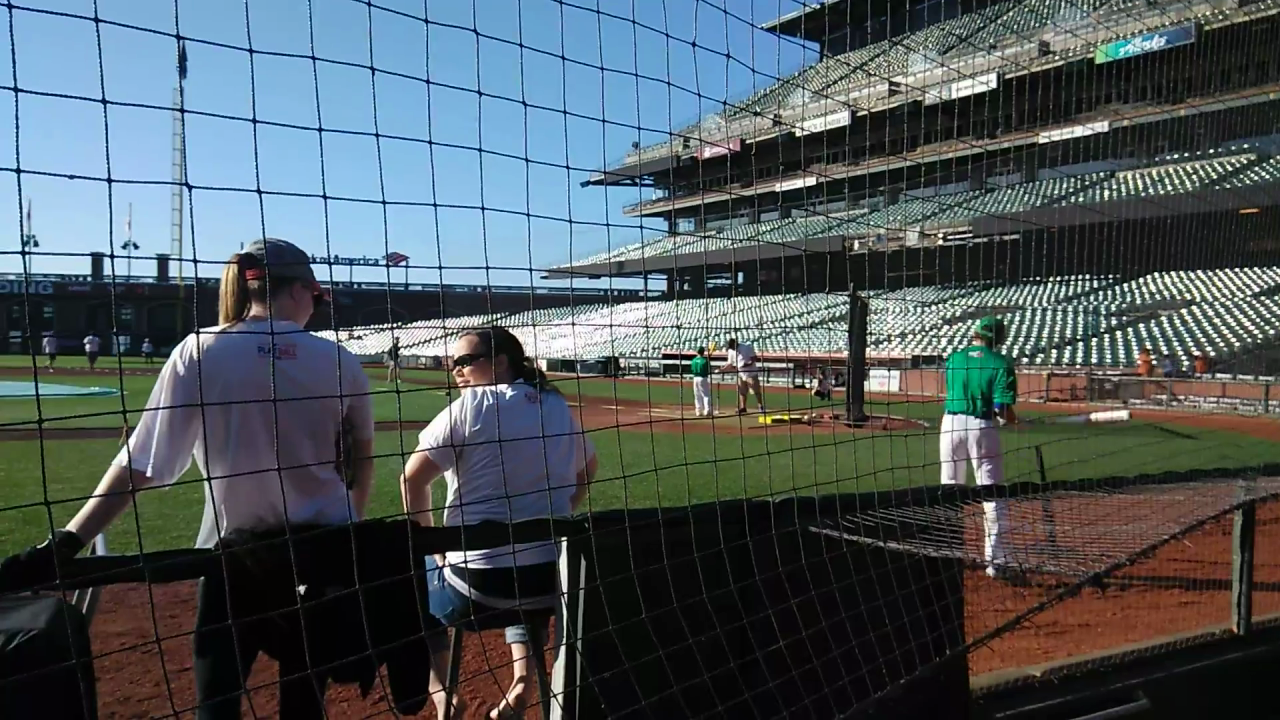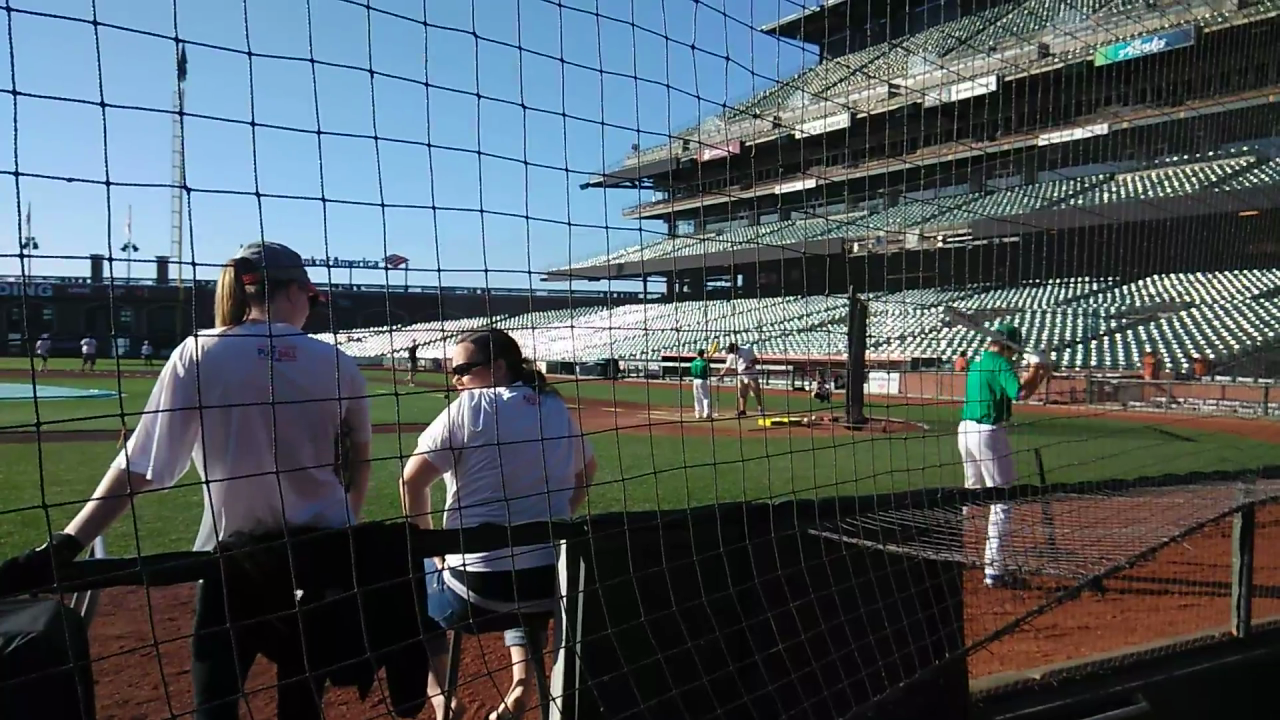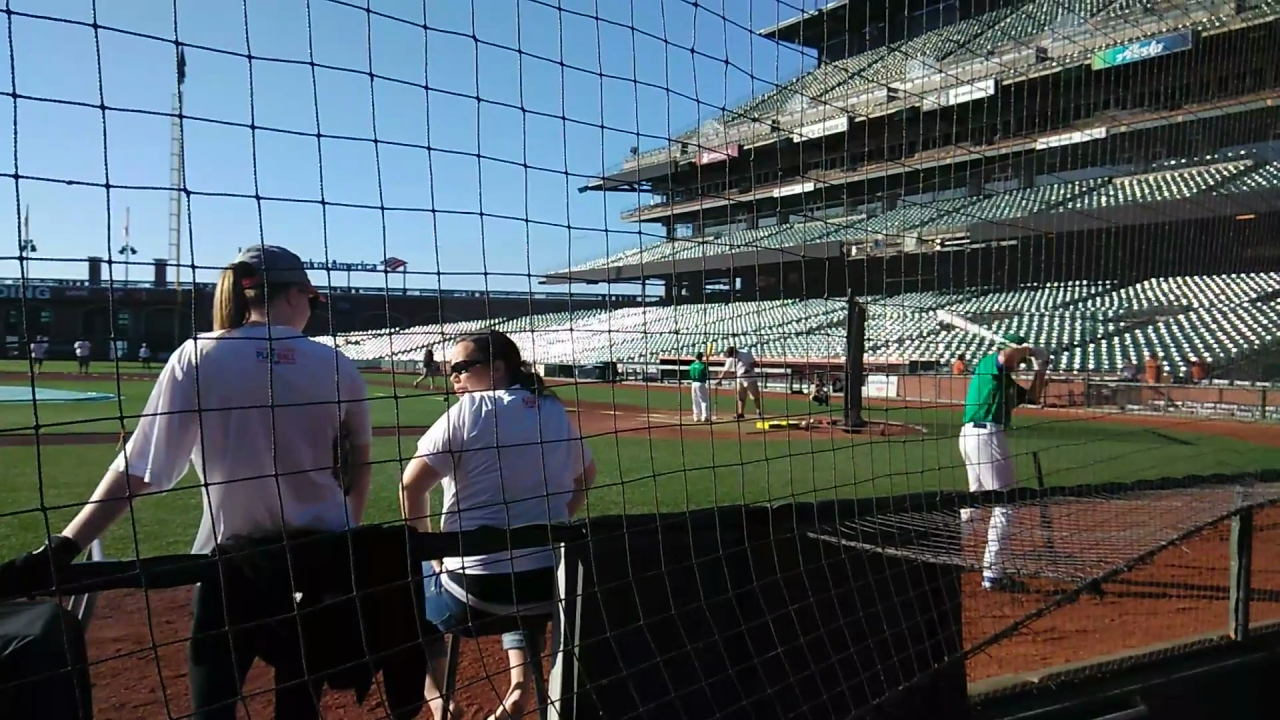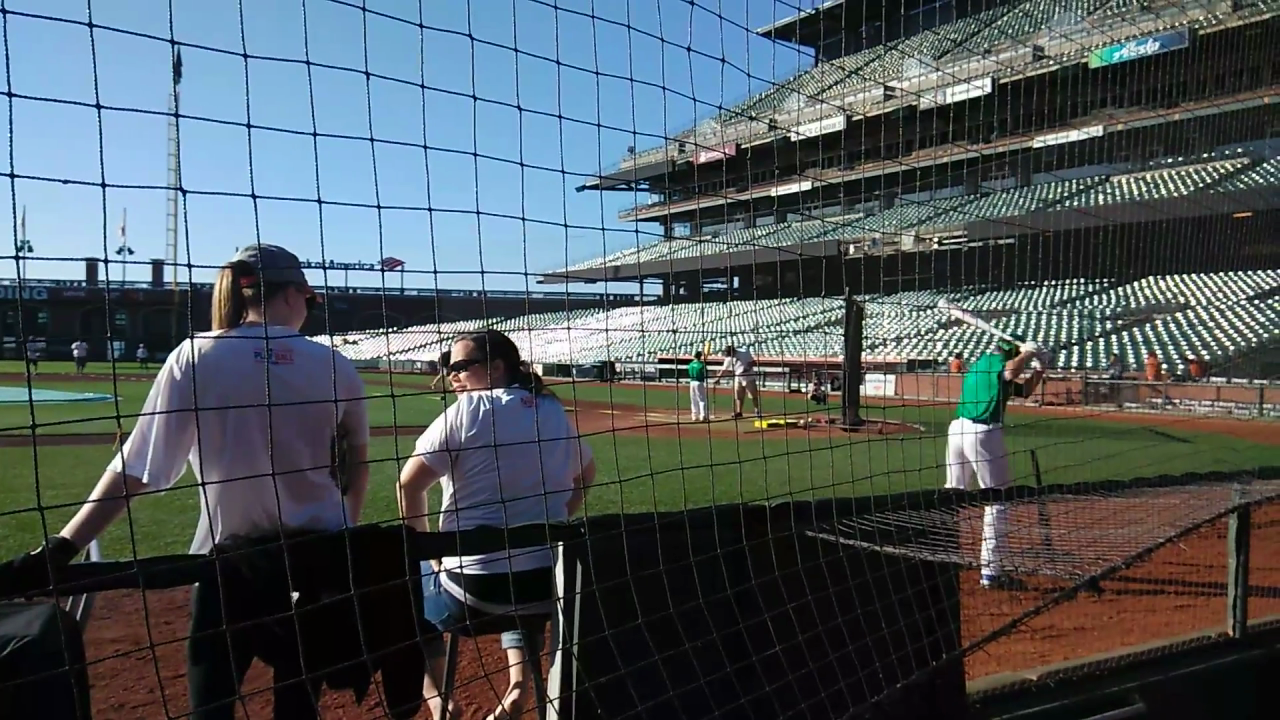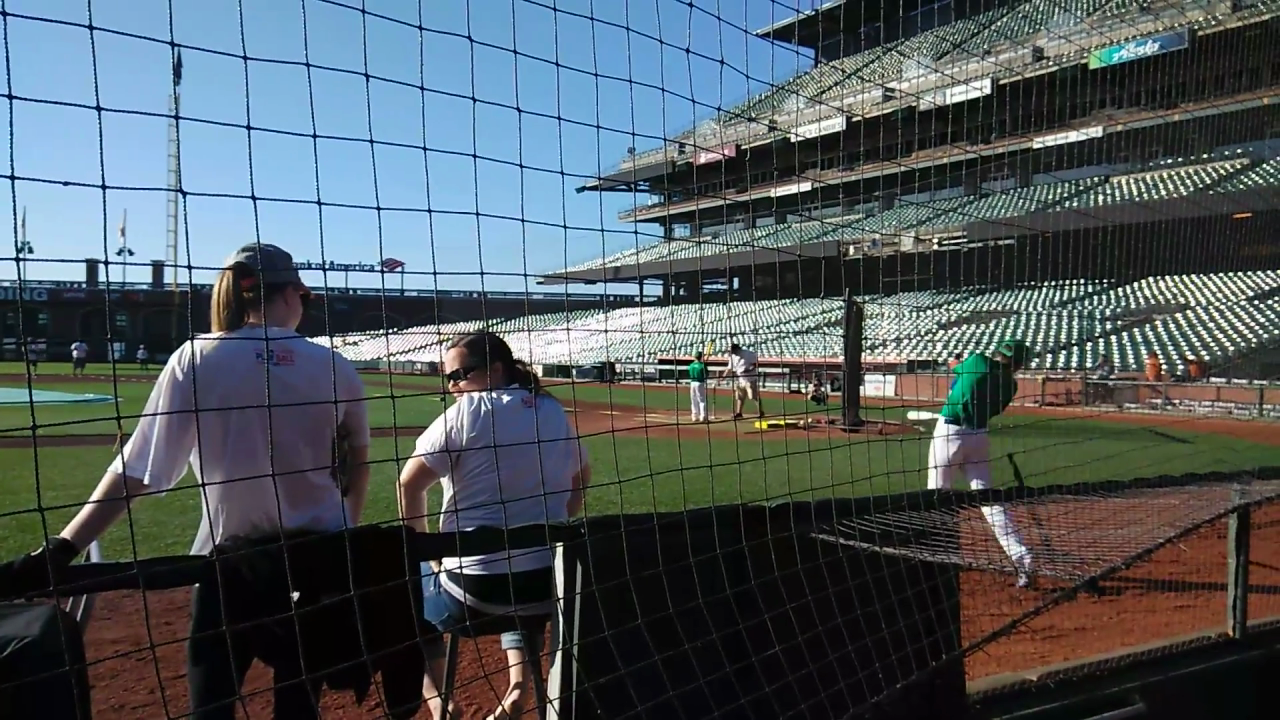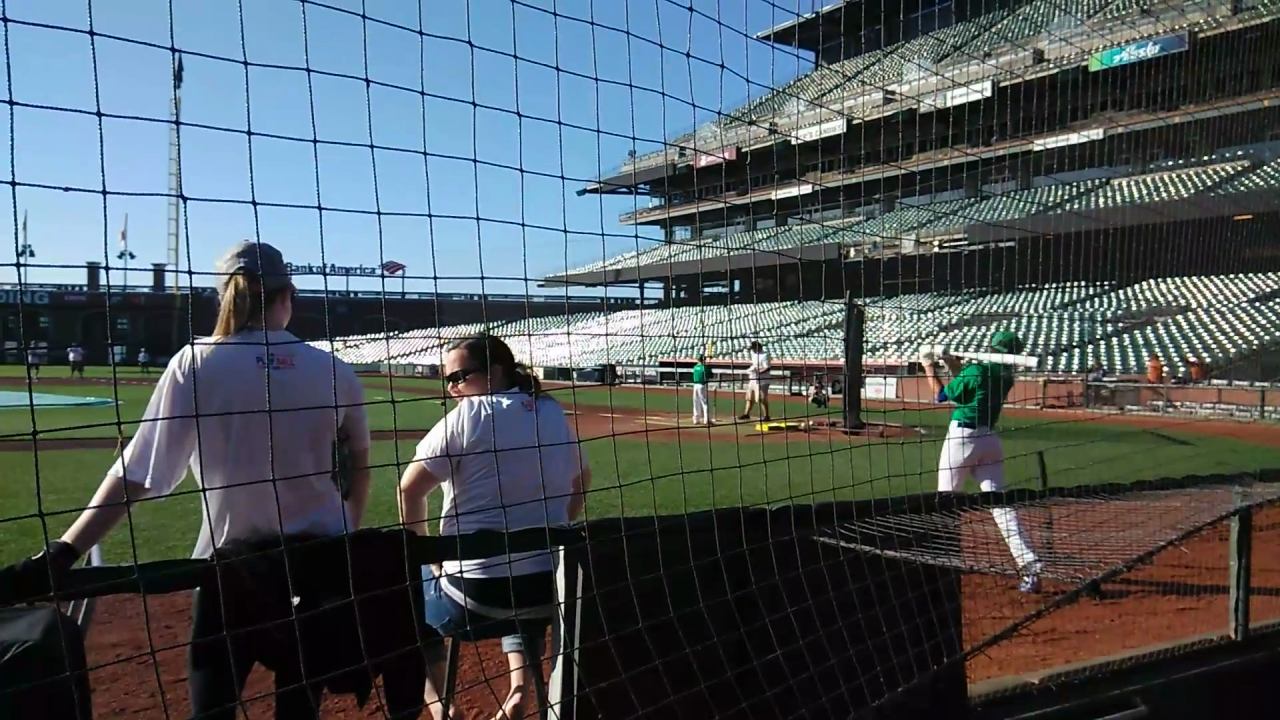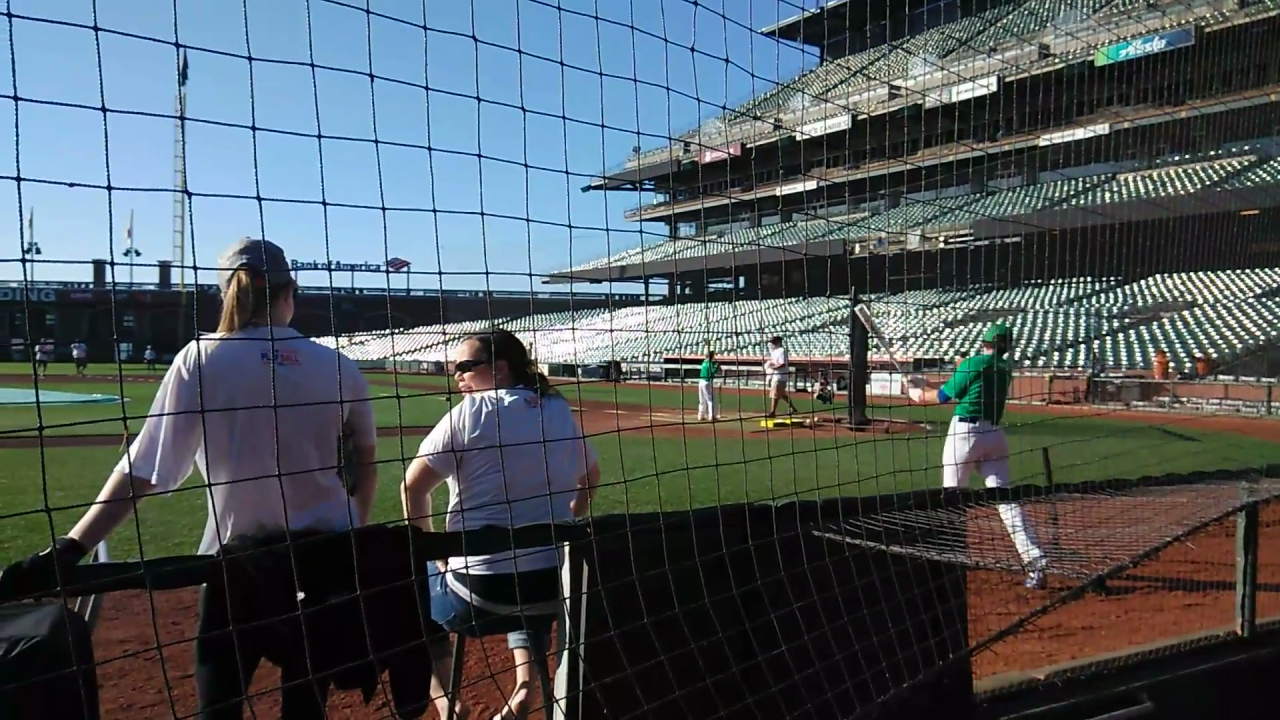
dt=0.4s
person 1, frame 1
left shoulder: (199, 354)
right shoulder: (340, 361)
left elbow: (140, 463)
right elbow: (362, 460)
left wrist: (68, 539)
right wrist: (348, 528)
person 1, frame 2
left shoulder: (199, 356)
right shoulder: (338, 363)
left elbow: (138, 466)
right elbow: (358, 463)
left wrist: (66, 543)
right wrist: (342, 532)
person 1, frame 3
left shoulder: (198, 359)
right shoulder: (337, 366)
left elbow: (137, 469)
right elbow: (359, 466)
left wrist: (64, 546)
right wrist: (345, 532)
person 1, frame 4
left shoulder: (196, 358)
right shoulder: (335, 366)
left elbow: (135, 469)
right elbow: (357, 467)
left wrist: (62, 546)
right wrist: (342, 535)
person 1, frame 5
left shoulder: (197, 359)
right shoulder: (335, 367)
left elbow: (137, 470)
right elbow: (357, 466)
left wrist: (63, 546)
right wrist: (342, 535)
person 1, frame 6
left shoulder: (197, 364)
right shoulder: (334, 372)
left elbow: (136, 474)
right elbow: (358, 471)
left wrist: (63, 551)
right wrist: (345, 537)
person 1, frame 7
left shoulder: (202, 360)
right shoulder: (339, 368)
left elbow: (142, 470)
right elbow: (364, 468)
left wrist: (70, 547)
right wrist: (352, 536)
person 2, frame 1
left shoulder: (471, 406)
right shoulder: (557, 406)
left elbow: (413, 478)
right elbow: (587, 470)
left hip: (479, 584)
right hip: (551, 580)
right ankle: (524, 676)
person 2, frame 2
left shoulder: (469, 408)
right shoulder: (557, 409)
left elbow: (412, 481)
right elbow: (586, 472)
left hip: (478, 586)
right hip: (550, 582)
right ankle: (524, 678)
person 2, frame 3
left shoulder: (469, 411)
right shoulder: (555, 412)
left elbow: (411, 486)
right elbow: (585, 476)
left hip: (477, 588)
right hip: (548, 585)
right ankle: (522, 683)
person 2, frame 4
left shoulder: (467, 410)
right shoulder: (554, 411)
left elbow: (409, 484)
right elbow: (585, 475)
left hip: (474, 589)
right hip: (546, 585)
left knee: (415, 584)
right ankle: (520, 682)
person 2, frame 5
left shoulder: (468, 411)
right shoulder: (553, 411)
left elbow: (409, 485)
right elbow: (580, 478)
left hip: (475, 589)
right hip: (547, 586)
right ankle: (519, 685)
person 2, frame 6
left shoulder: (468, 415)
right shoulder: (553, 414)
left elbow: (410, 490)
right elbow: (580, 484)
left hip: (476, 595)
right hip: (548, 590)
person 2, frame 7
left shoulder: (470, 412)
right shoulder: (560, 411)
left elbow: (413, 487)
right elbow: (590, 480)
left hip: (480, 591)
right hip: (554, 585)
right ankle: (526, 685)
person 3, frame 1
left shoulder: (954, 358)
right shoulder: (1001, 364)
right elbow: (1002, 407)
right wrist: (1011, 419)
left hip: (953, 425)
right hip: (984, 428)
right ankle: (996, 560)
person 3, frame 2
left shoulder: (977, 363)
right shoulder: (1002, 363)
left elbow: (1012, 391)
right elbow: (1021, 394)
left wrist: (1038, 371)
right wrist: (1036, 368)
left hip: (966, 431)
right hip: (988, 434)
left knee: (972, 491)
right knee: (1000, 500)
right ankle: (993, 569)
person 3, frame 3
left shoulder: (1004, 378)
right shoulder: (990, 362)
left elbow: (1032, 397)
right elbow: (1005, 357)
left wrist: (1040, 368)
right wrist: (1026, 349)
left hip: (972, 435)
right hip: (986, 436)
left knee: (977, 496)
right knee: (1003, 504)
right ankle: (992, 573)
person 3, frame 4
left shoulder: (985, 365)
right shoulder: (993, 361)
left elbow: (1025, 390)
right elbow: (1009, 372)
left wrist: (1038, 367)
right wrist: (1026, 353)
left hip: (958, 431)
right hip: (983, 434)
right knee: (996, 501)
right ankle: (990, 570)
person 3, frame 5
left shoulder: (975, 361)
right shoulder: (1009, 385)
left elbow: (954, 391)
left hip: (949, 433)
right hip: (977, 439)
right knee: (989, 500)
right ankle: (1022, 561)
person 3, frame 6
left shoulder: (977, 371)
right shoulder: (1006, 375)
left elbow: (943, 395)
left wrist: (930, 369)
right wrist: (947, 357)
left hip: (962, 438)
right hip: (989, 441)
right knee: (1000, 503)
right ankle: (1030, 567)
person 3, frame 7
left shoulder: (973, 364)
right shoulder: (1004, 369)
left elbow: (945, 396)
left wrist: (919, 395)
right wrist: (926, 384)
left hip: (965, 432)
right hip: (994, 435)
right knee: (1005, 499)
right ankle: (1035, 563)
